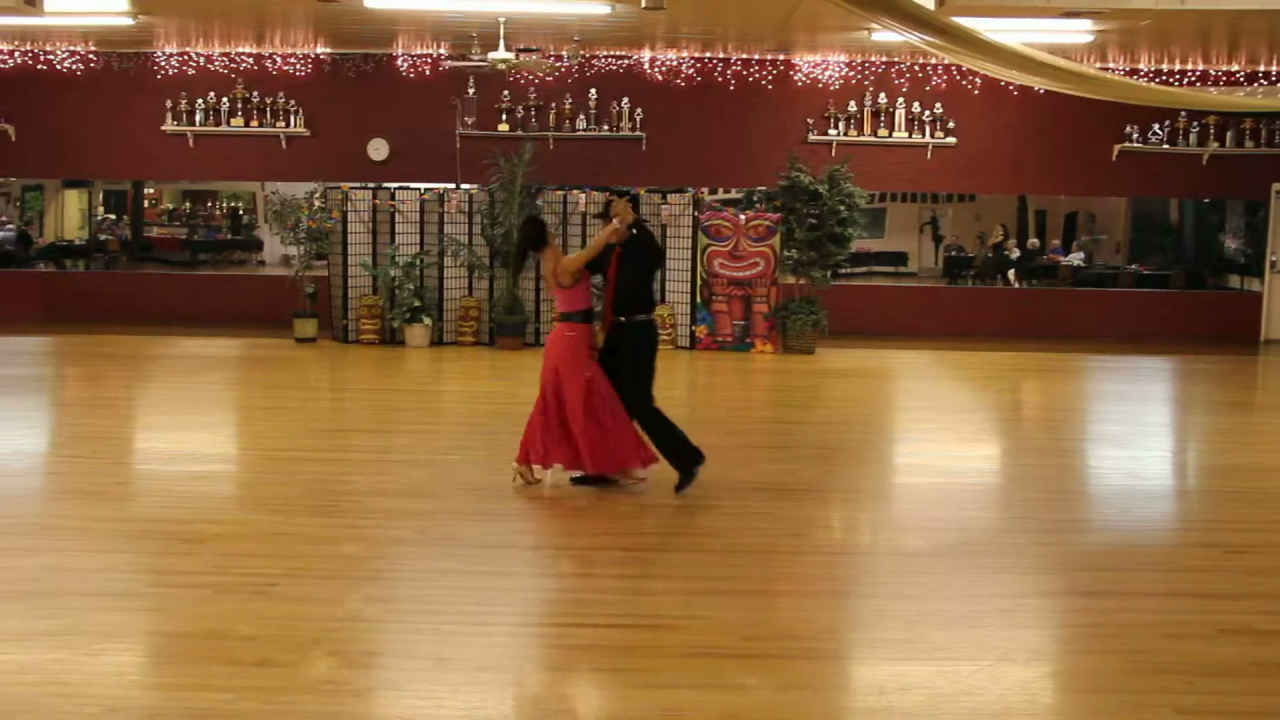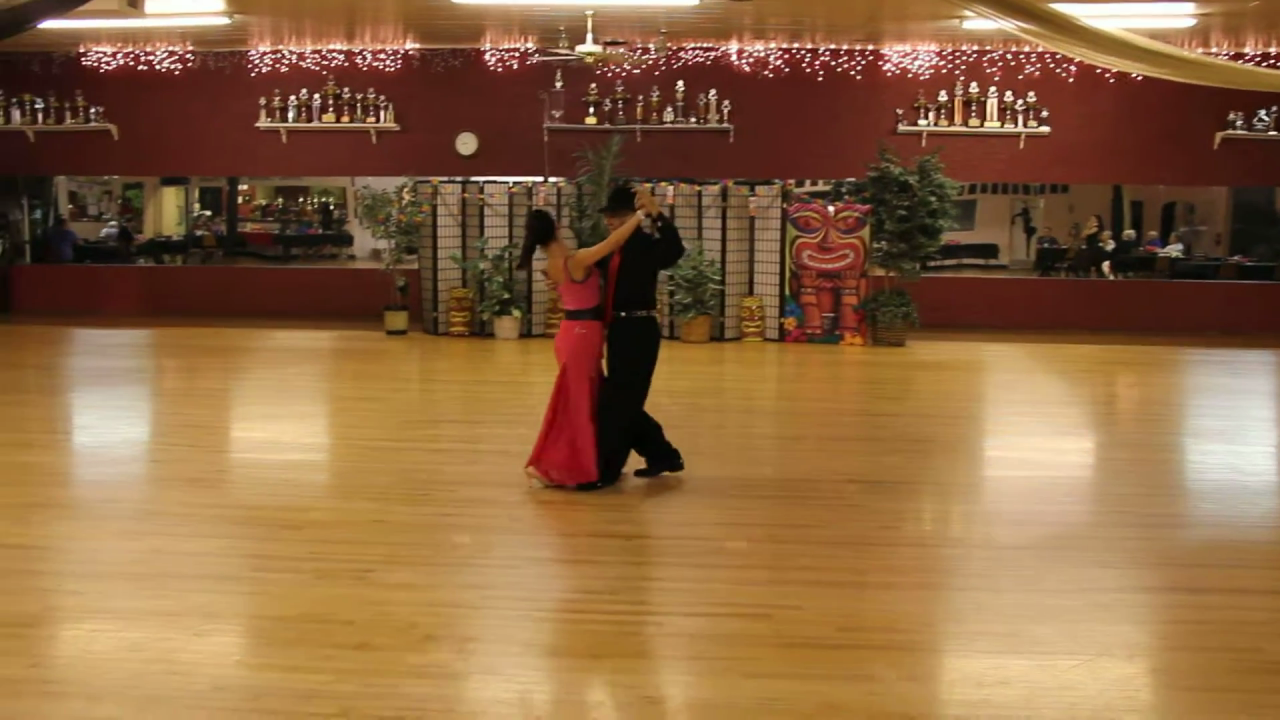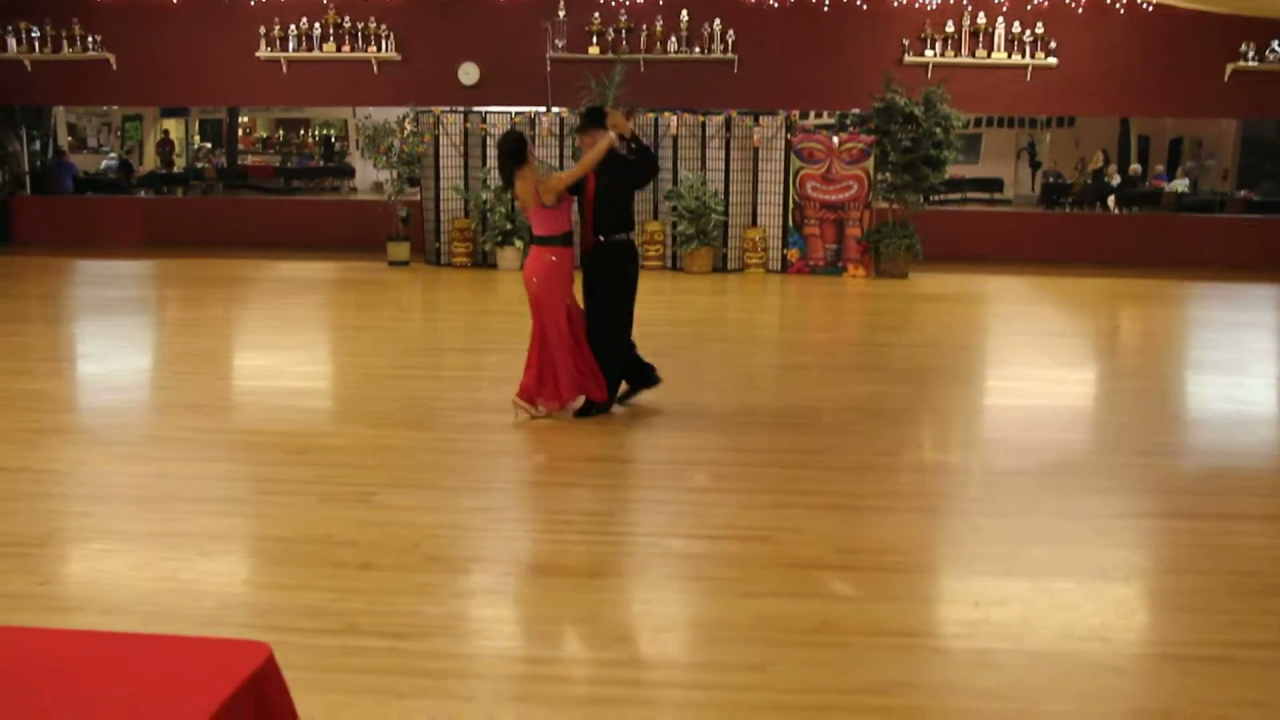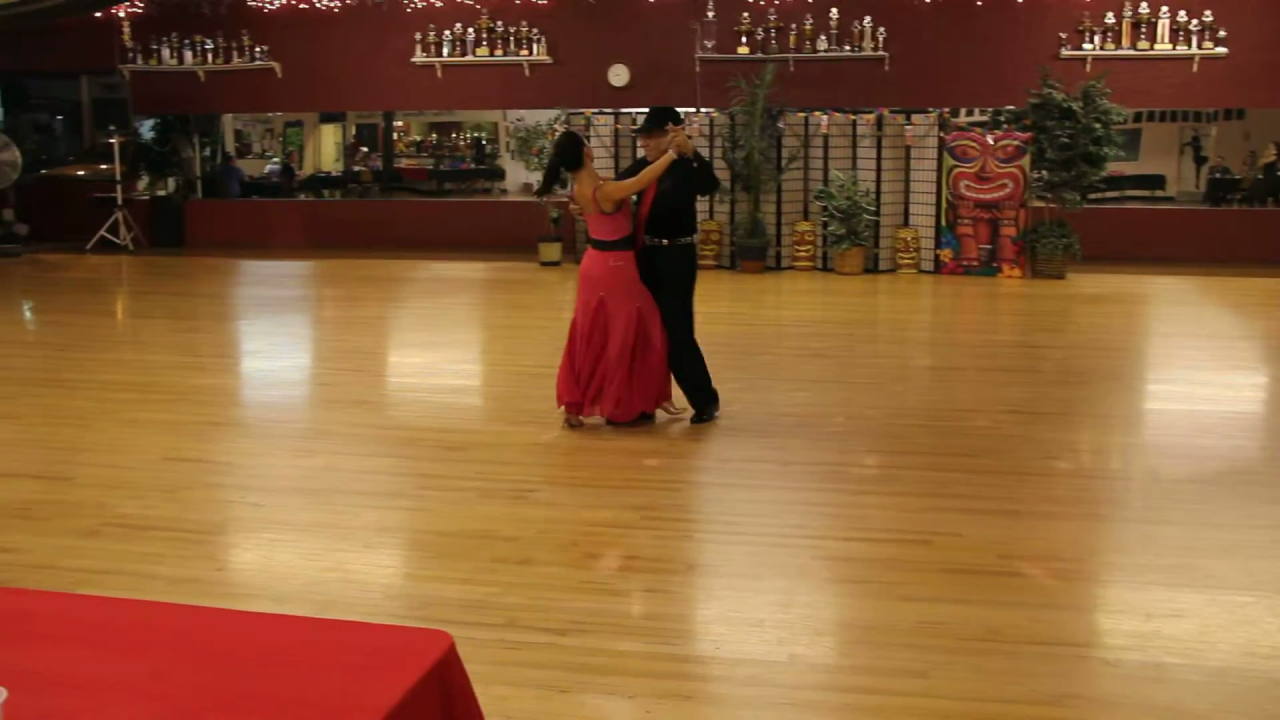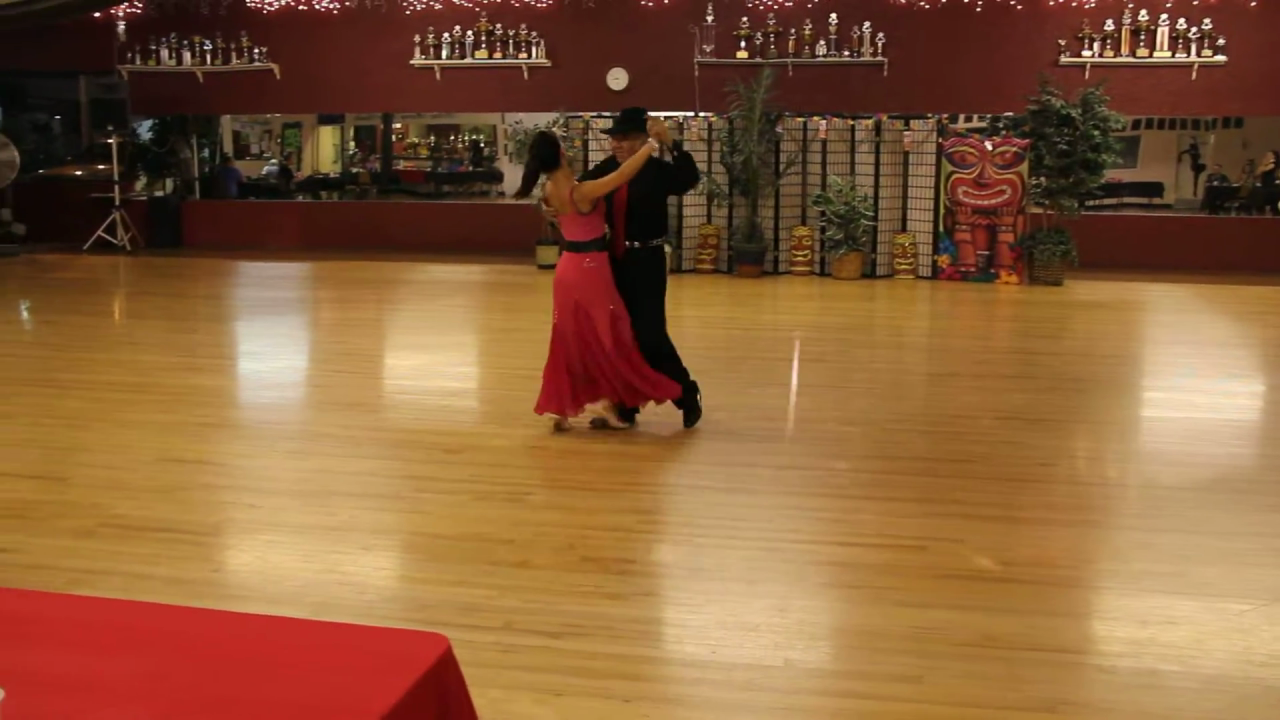
dt=1s
person 1, frame 1
left shoulder: (639, 249)
right shoulder: (609, 251)
left elbow: (656, 255)
right elbow: (586, 267)
left wrist: (632, 222)
left hip: (638, 333)
right hip: (616, 332)
left knee: (638, 405)
left ankle: (687, 459)
person 1, frame 2
left shoulder: (648, 245)
right shoulder: (613, 247)
left elbow: (673, 251)
left wrist: (656, 215)
left hip: (638, 330)
right hip: (619, 329)
left knee: (619, 401)
right knee: (622, 401)
left ankle: (607, 470)
right ankle: (663, 455)
person 1, frame 3
left shoulder: (621, 166)
right shoulder: (585, 169)
left elbow: (648, 169)
left wrist: (629, 135)
left hip: (617, 253)
right hip: (593, 253)
left knee: (611, 324)
right knee: (598, 322)
left ankle: (602, 395)
right ankle: (640, 373)
person 1, frame 4
left shoulder: (683, 169)
right shoulder: (640, 167)
left elbow: (709, 185)
left wrist: (689, 151)
left hip: (676, 257)
right hip: (647, 255)
left knee: (677, 330)
left ankle: (705, 398)
person 1, frame 5
left shoulder: (657, 169)
right shoulder: (608, 168)
left elbow: (689, 180)
left wrist: (672, 145)
left hip: (646, 260)
right hip: (616, 259)
left knee: (648, 333)
left ankle: (687, 393)
right ankle: (624, 405)
person 2, frame 1
left shoulder: (552, 266)
right shoulder: (563, 266)
left elbow: (589, 260)
right elbow: (592, 248)
left wrist: (614, 237)
right wrist: (617, 224)
left hip: (564, 337)
right hip: (572, 340)
left knee: (554, 404)
right knee: (591, 403)
left ankle: (526, 462)
right ankle: (618, 467)
person 2, frame 2
left shoulder: (551, 265)
right shoulder: (576, 260)
right elbow: (614, 242)
right wrist: (639, 216)
left hip: (573, 333)
right hip: (582, 336)
left knee: (585, 400)
right knee: (577, 403)
right ankle: (547, 465)
person 2, frame 3
left shoulder: (519, 187)
right shoulder: (547, 185)
right elbow: (584, 165)
left hip: (539, 261)
right hip: (553, 264)
left knee: (553, 330)
right knee: (557, 331)
left ankle: (541, 393)
right ankle: (531, 395)
person 2, frame 4
left shoulder: (578, 190)
right shoulder: (605, 191)
right elbow: (642, 180)
right wrist: (673, 152)
left hip: (594, 265)
right hip: (617, 268)
left knee: (590, 337)
right knee: (645, 332)
left ankle: (574, 406)
right ankle: (651, 400)
person 2, frame 5
left shoulder: (550, 192)
right shoulder: (583, 192)
right elbow: (622, 174)
right wrist: (651, 145)
left hip: (567, 269)
right hip: (591, 269)
left knee: (567, 340)
right knee: (609, 336)
left ankle: (560, 410)
right ankle: (608, 399)
